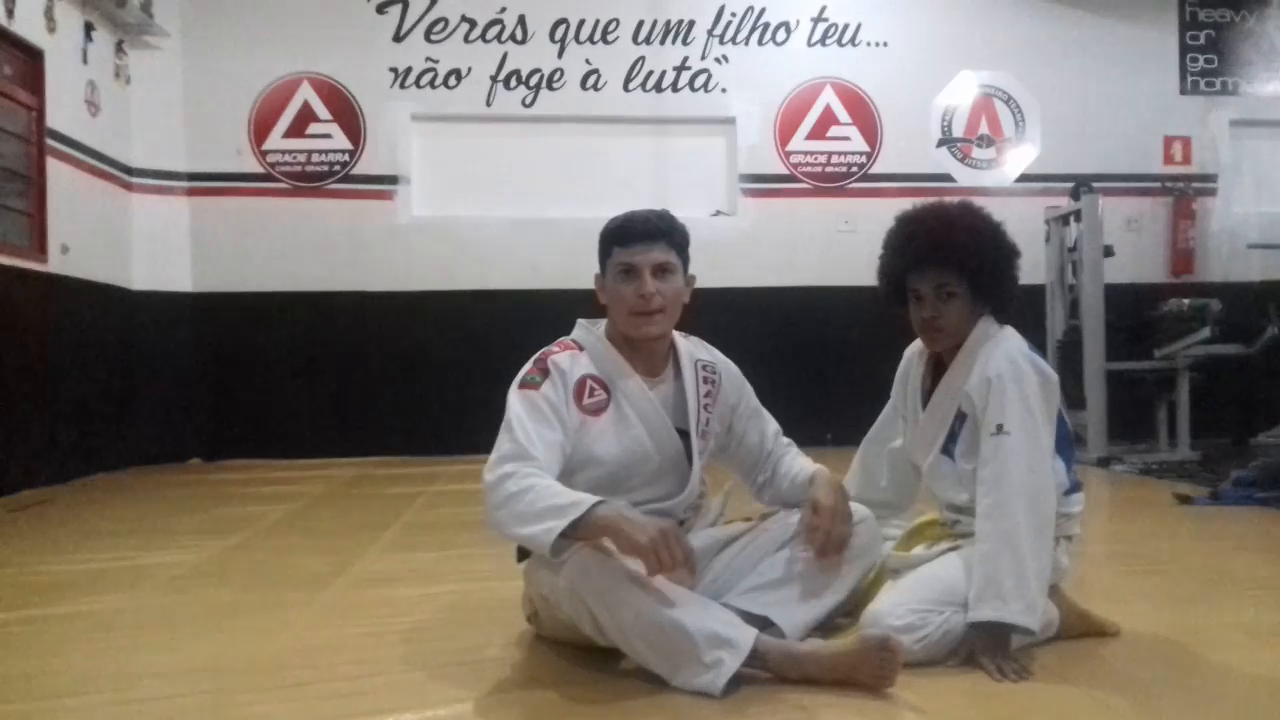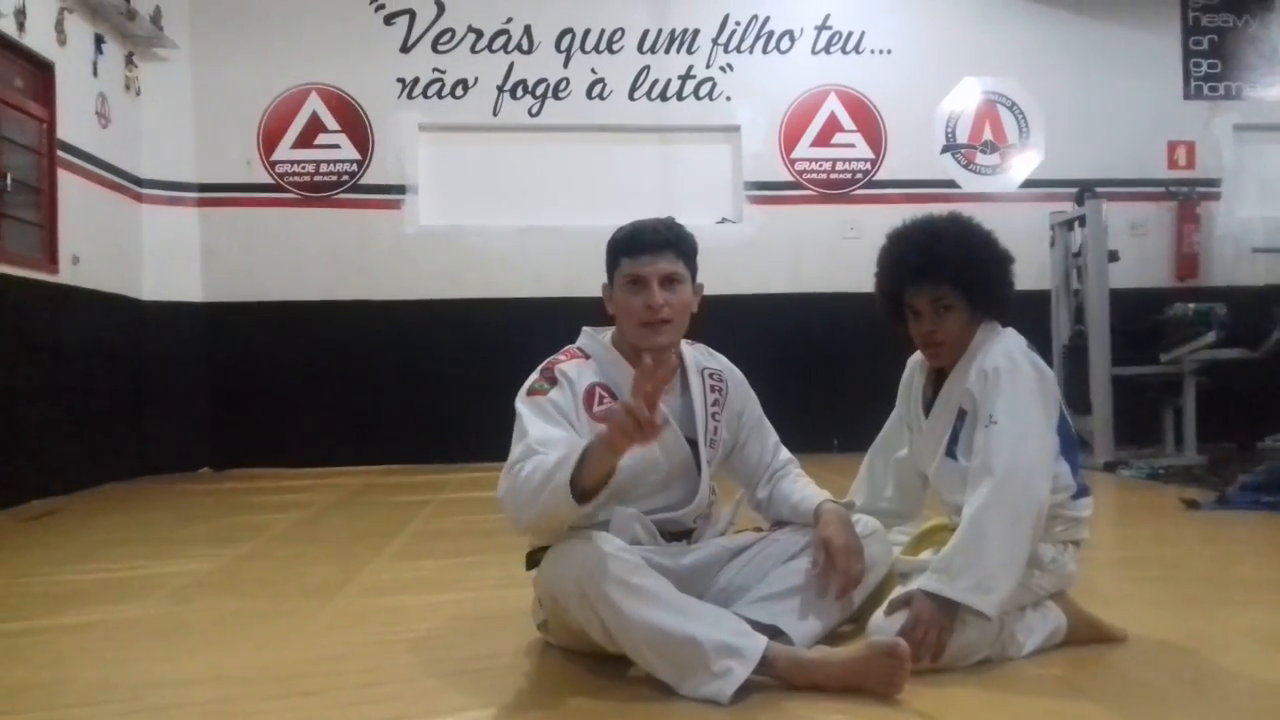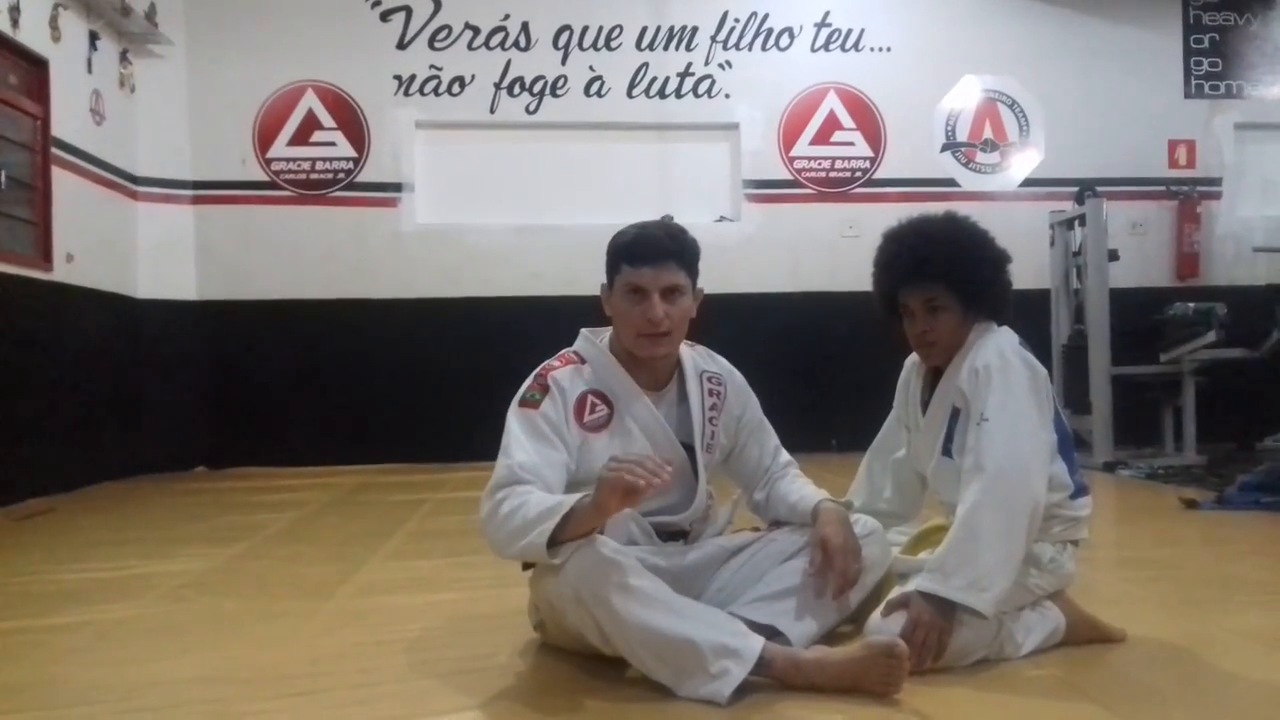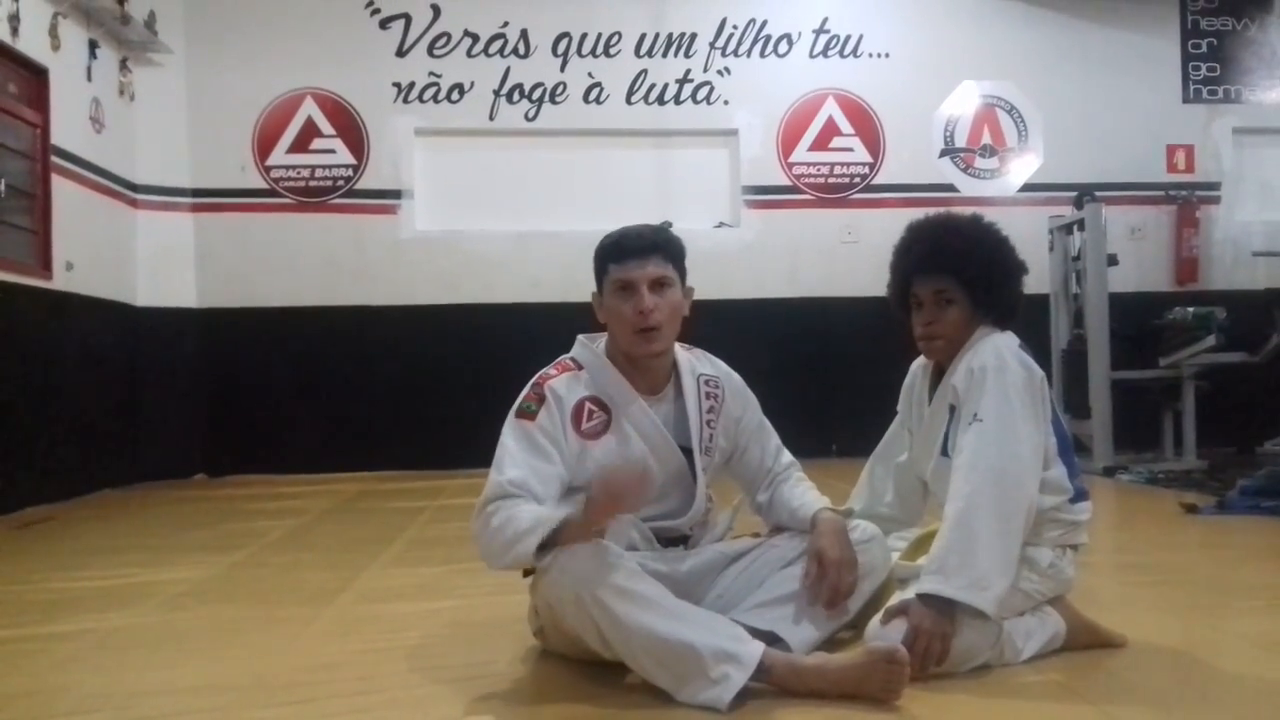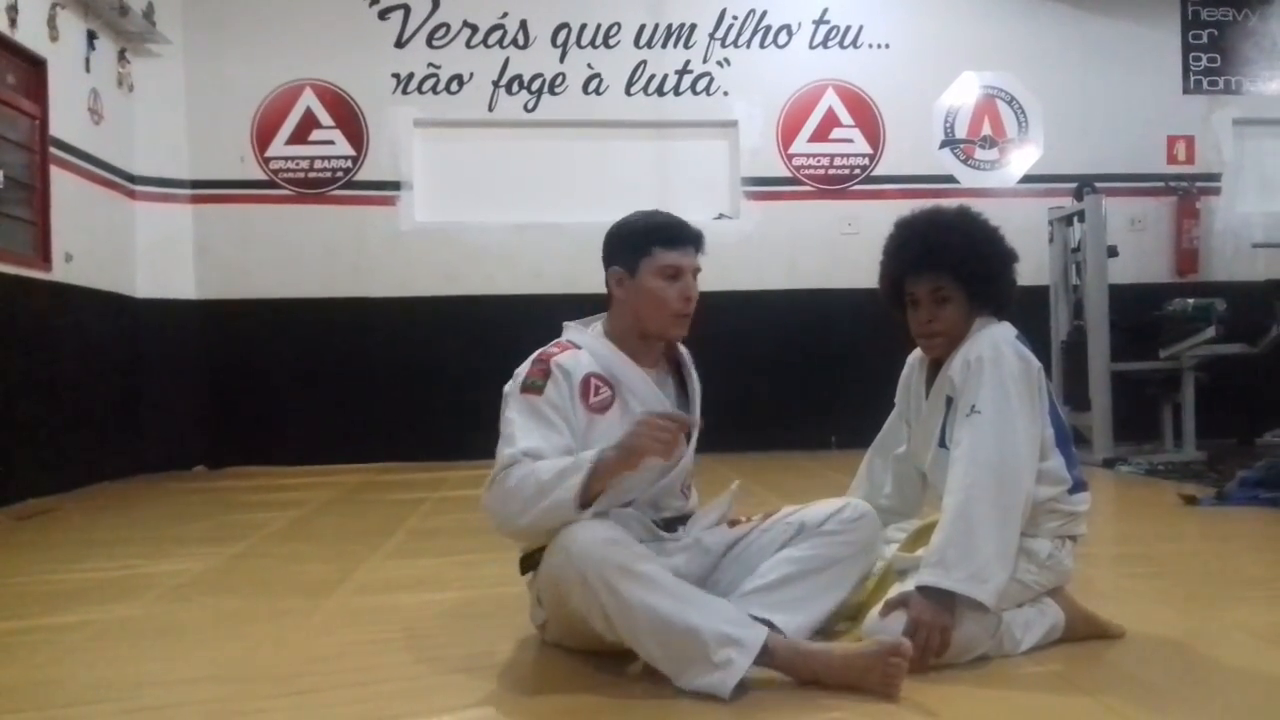
dt=1s
person 1, frame 1
left shoulder: (710, 371)
right shoulder: (556, 373)
left elbow: (770, 456)
right elbow: (510, 490)
left wrist: (819, 480)
right wrist: (613, 522)
left hip: (688, 558)
right hip: (601, 566)
left knee: (856, 529)
right knee: (574, 564)
left ankle: (716, 632)
right ankle: (789, 654)
person 1, frame 2
left shoulder: (717, 376)
right shoulder: (562, 379)
left elbow: (773, 472)
right elbow: (525, 503)
left wrist: (828, 511)
right wrist: (611, 442)
left hip: (699, 566)
right hip: (601, 576)
left knee: (866, 539)
right knee: (577, 564)
left ankle: (725, 642)
right ankle: (794, 661)
person 1, frame 3
left shoulder: (717, 380)
right shoulder: (557, 386)
left elbow: (772, 474)
right elbow: (506, 516)
left wrist: (826, 509)
right wrist: (595, 506)
left hip: (696, 568)
right hip: (602, 579)
left knee: (864, 538)
right knee: (577, 567)
left ankle: (721, 641)
right ankle: (790, 662)
person 1, frame 4
left shoulder: (715, 382)
right shoulder: (556, 393)
left elbow: (775, 475)
right elbow: (496, 530)
left wrist: (826, 520)
right wrist: (581, 518)
left hip: (696, 573)
right hip: (600, 584)
left knee: (864, 544)
right knee: (572, 570)
left ankle: (719, 645)
right ankle: (790, 668)
person 1, frame 5
left shoulder: (679, 362)
right shoulder: (557, 371)
right elbow: (510, 502)
right wrist: (613, 460)
left hip: (686, 558)
right hip: (585, 576)
left knee: (852, 521)
right knee: (582, 551)
left ankle: (692, 637)
right ankle: (799, 657)
person 2, frame 1
left shoulder: (1006, 368)
right shoulder: (917, 360)
left elbow: (1014, 499)
right elbow: (888, 461)
left wrist: (995, 615)
left hip: (1021, 540)
right hip: (959, 529)
left knee: (887, 628)
left ankle: (1043, 613)
right ankle: (1028, 603)
person 2, frame 2
left shoulder: (1007, 367)
right shoulder: (921, 370)
left elbow: (1006, 494)
right elbow: (893, 469)
left wrist: (947, 591)
left hip: (1033, 542)
right hip: (974, 534)
left knee: (895, 635)
left ankle: (1055, 619)
right ankle: (1032, 610)
person 2, frame 3
left shoulder: (1000, 366)
right shoulder: (919, 369)
left elbow: (1002, 491)
right elbow: (893, 467)
left wrist: (945, 592)
left hip: (1031, 543)
right hip: (976, 536)
left knee: (895, 636)
left ankle: (1054, 619)
right ankle: (1030, 611)
person 2, frame 4
left shoulder: (998, 367)
right shoulder: (924, 372)
left elbow: (989, 491)
right elbow: (895, 474)
left wrist: (943, 594)
left hip: (1031, 548)
right hip: (985, 540)
left knee: (896, 641)
left ankle: (1055, 624)
right ankle: (1033, 613)
person 2, frame 5
left shoulder: (996, 358)
right shoulder: (920, 365)
left elbow: (987, 485)
right elbow: (892, 468)
left wrist: (944, 588)
left hip: (1029, 540)
right hip: (974, 534)
left knee: (894, 633)
left ankle: (1054, 615)
right ankle: (1028, 605)
